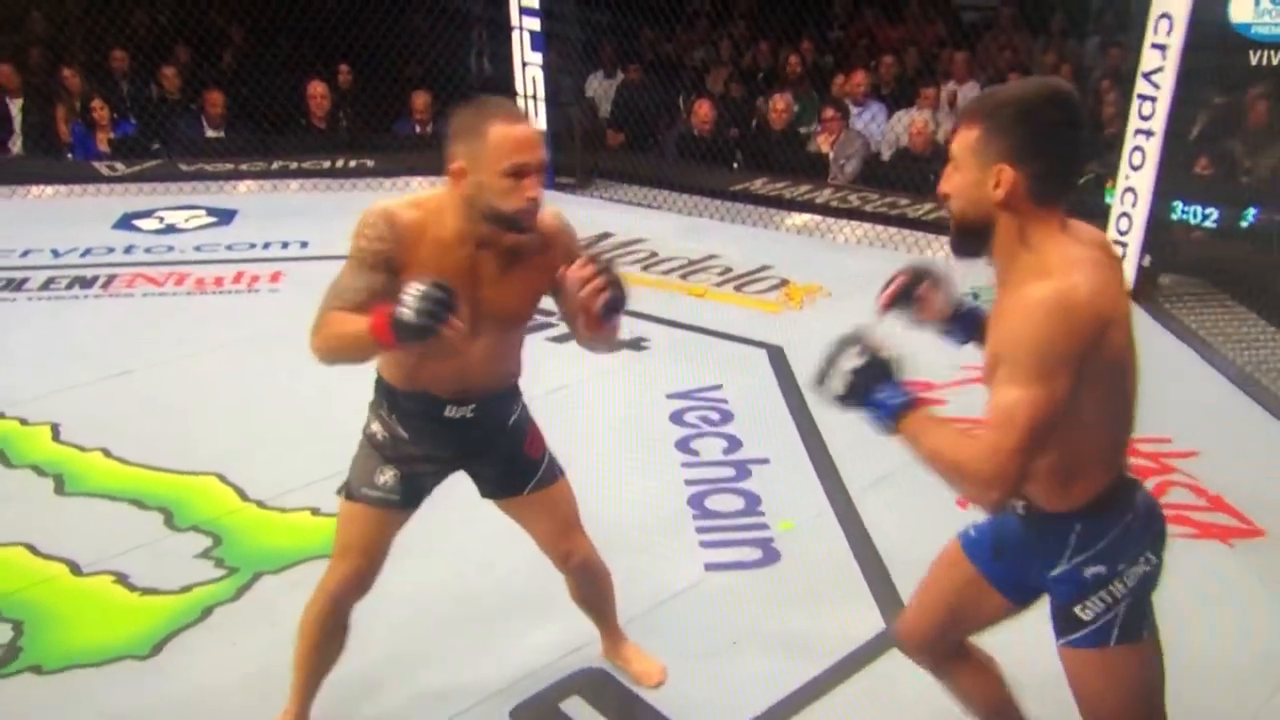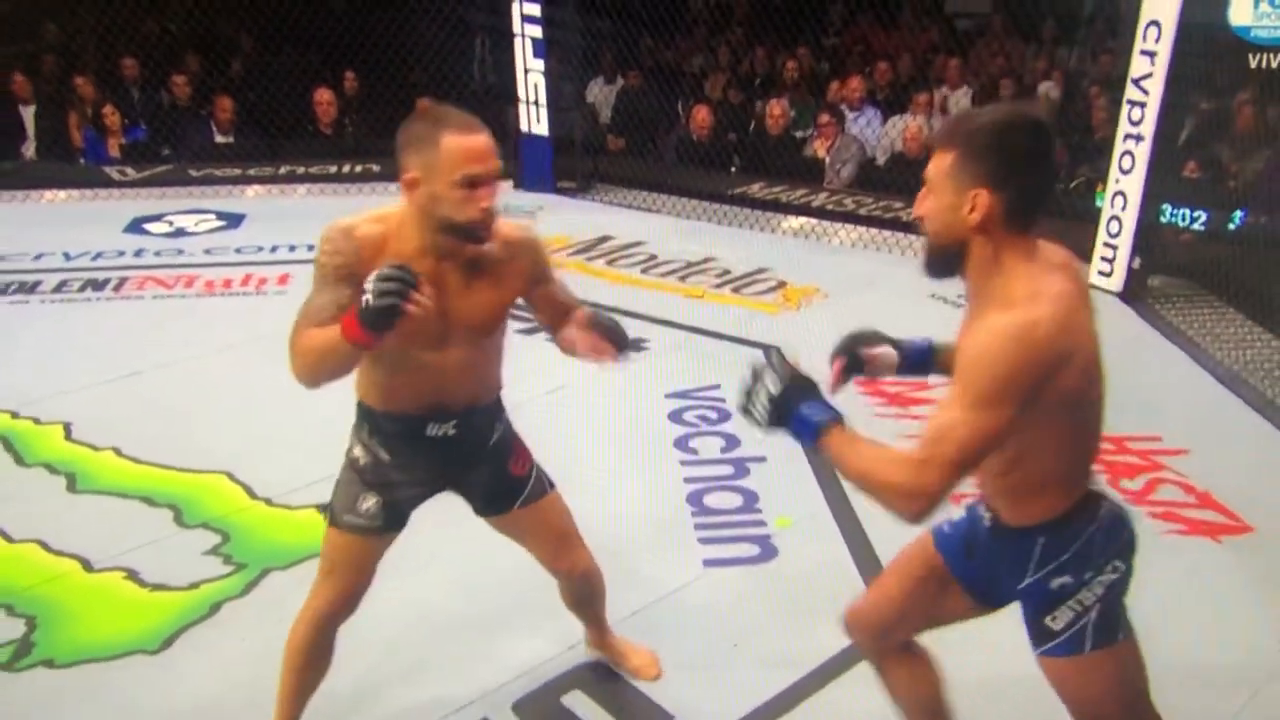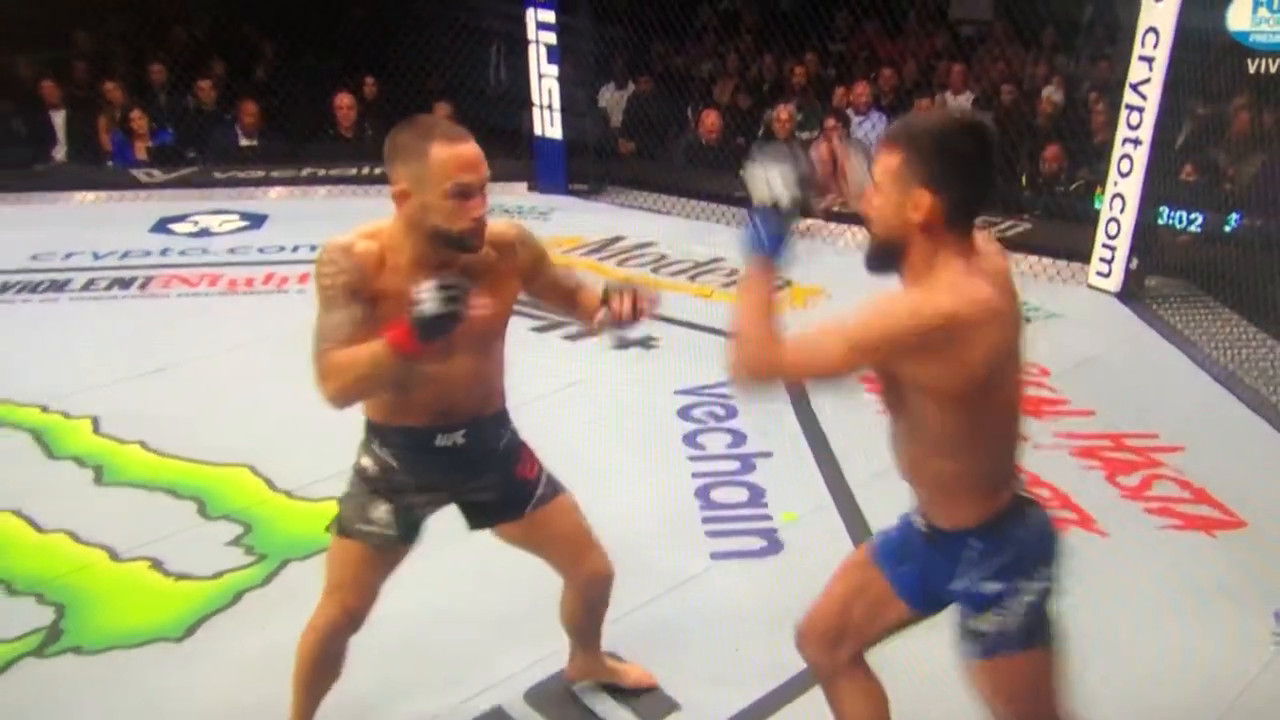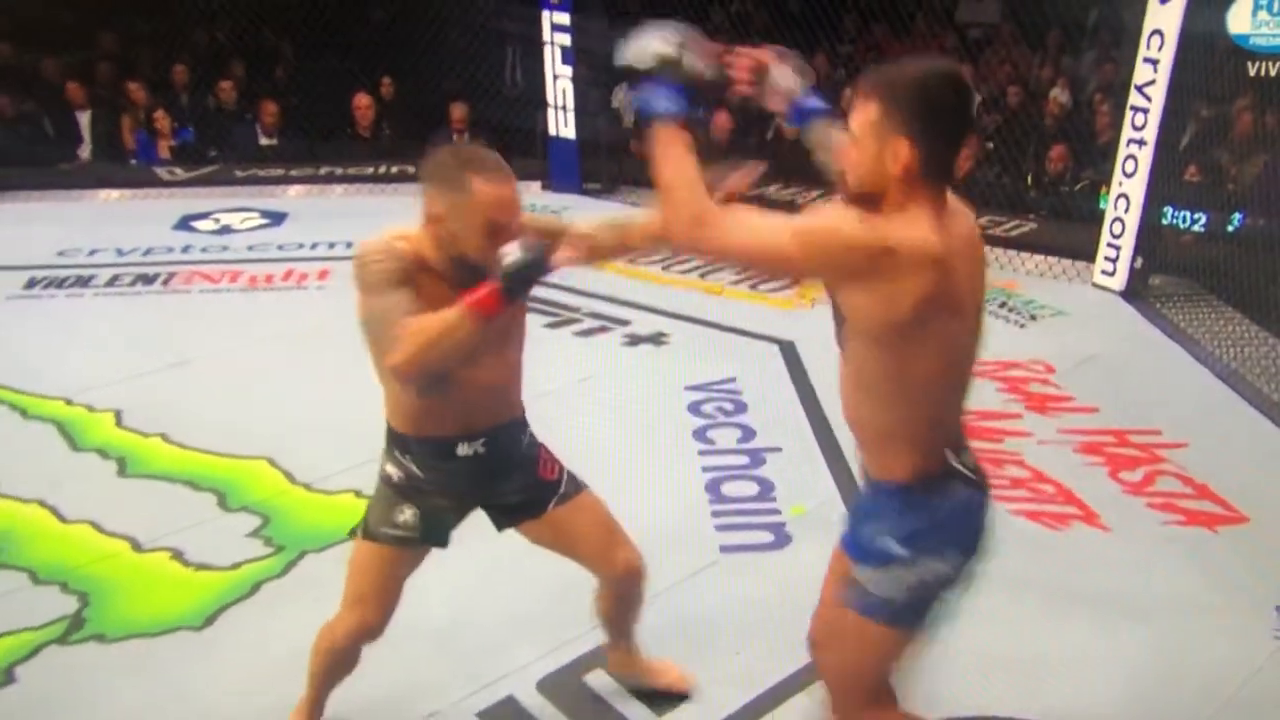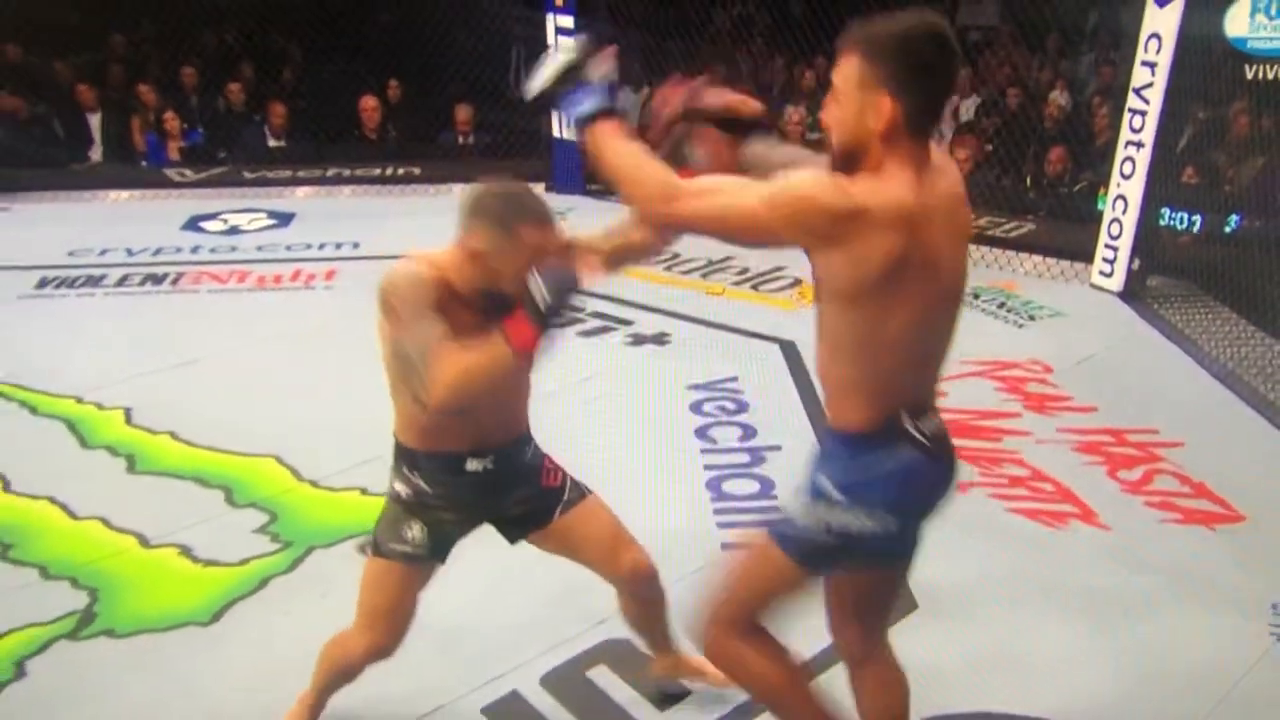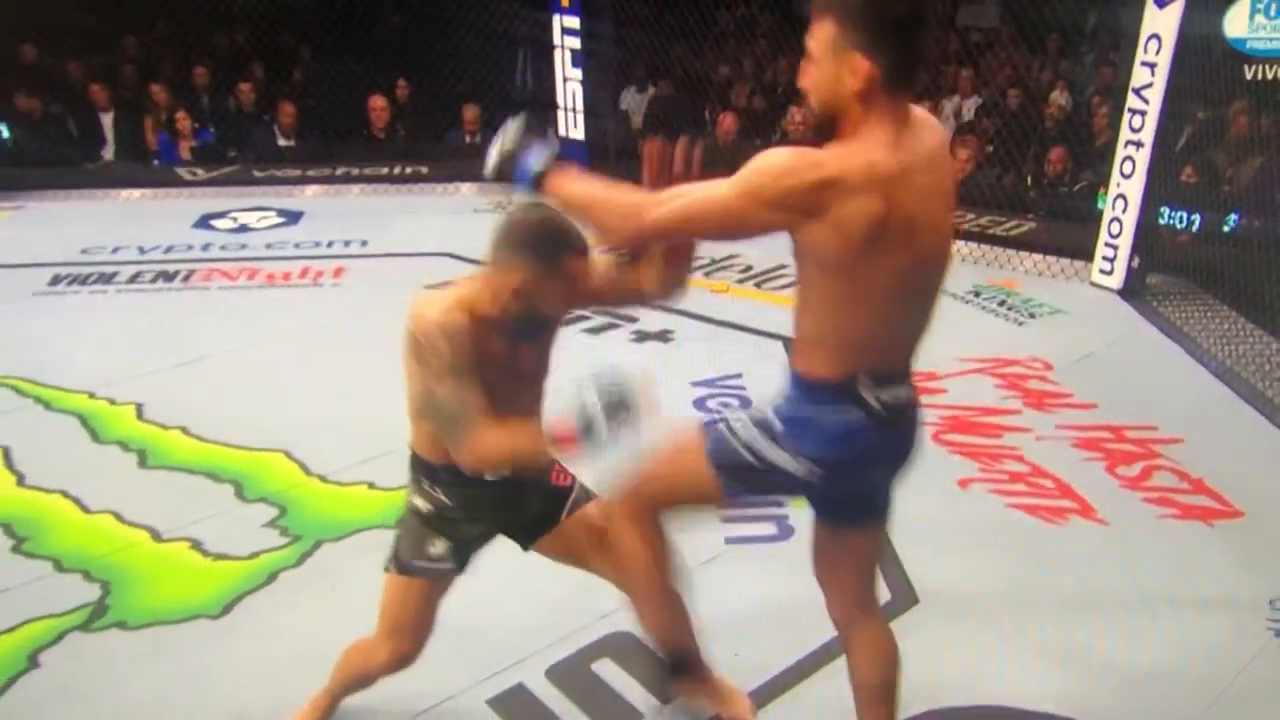
dt=0.3s
person 1, frame 1
left shoulder: (1056, 292)
right shoulder: (1068, 245)
left elbow: (992, 478)
left wrist: (888, 400)
right wrist: (960, 320)
left hip: (1092, 540)
right hip: (1030, 518)
right knee: (923, 635)
person 1, frame 2
left shoulder: (1022, 322)
right shoulder: (1040, 265)
left elbow: (914, 492)
left wrist: (811, 421)
right wrist: (915, 357)
left hip: (1064, 551)
right hip: (997, 524)
right knee: (873, 629)
person 1, frame 3
left shoulder: (933, 314)
right shoulder: (977, 256)
left elbow: (755, 363)
left wrist: (764, 238)
right wrist: (867, 173)
left hip: (994, 555)
right hip: (932, 529)
right knee: (824, 645)
person 1, frame 4
left shoulder: (874, 248)
right shoulder: (946, 217)
left elbow: (696, 228)
right elbow: (858, 174)
left wrist: (662, 102)
right wrist: (800, 100)
left hip: (920, 514)
right hip: (910, 495)
right knee: (839, 657)
person 1, frame 5
left shoulder: (846, 208)
right shoulder: (935, 174)
left elbow: (665, 201)
left wrist: (589, 106)
left hip: (868, 466)
right hip: (910, 452)
left knee: (726, 627)
right knee: (860, 638)
person 1, frame 6
left shoulder: (822, 176)
right shoulder: (926, 138)
left elbow: (639, 220)
left wrist: (540, 170)
right wrist: (699, 197)
left hip: (820, 419)
right hip: (886, 415)
left knee: (632, 506)
right knee: (853, 600)
person 2, frame 1
left shoulder: (550, 236)
right shoulder: (396, 228)
left elbow: (594, 341)
right elbow: (326, 339)
left wrist: (601, 309)
right wrist: (393, 323)
left hip: (499, 415)
right hip: (407, 419)
left knee: (575, 554)
right knee: (345, 581)
left ankle: (615, 642)
person 2, frame 2
left shoulder: (512, 248)
right shoulder: (355, 245)
left elbow: (560, 317)
right elbow: (305, 366)
left wrist: (590, 333)
right wrist: (363, 324)
left hip: (483, 433)
right hip: (390, 441)
left knee: (575, 565)
right knee: (331, 602)
left ankle: (602, 639)
person 2, frame 3
left shoulder: (506, 246)
right shoulder: (353, 262)
left elbow: (574, 297)
right elbow: (335, 385)
left wrist: (610, 302)
right wrist: (410, 334)
left hip: (490, 443)
right hip: (399, 455)
left knee: (592, 571)
right knee: (340, 613)
left ankle: (586, 660)
person 2, frame 4
left shoulder: (514, 240)
right shoulder: (386, 261)
right elbow: (404, 357)
right wrist: (497, 291)
left hip: (511, 447)
right hip: (423, 463)
left knee: (624, 567)
right knee: (359, 621)
left ankle: (624, 657)
person 2, frame 5
left shoulder: (533, 263)
right shoulder: (411, 286)
left elbow: (644, 235)
right elbow: (444, 389)
right wrist: (530, 324)
left hip: (517, 461)
right hip: (432, 479)
left knee: (635, 569)
right knee: (372, 640)
left ankle: (667, 659)
person 2, frame 6
left shoulder: (543, 285)
right shoulder: (442, 324)
left elbow: (659, 283)
right elbow: (473, 449)
right wrist: (575, 431)
left hip: (526, 471)
right hip: (449, 489)
right knee: (394, 651)
